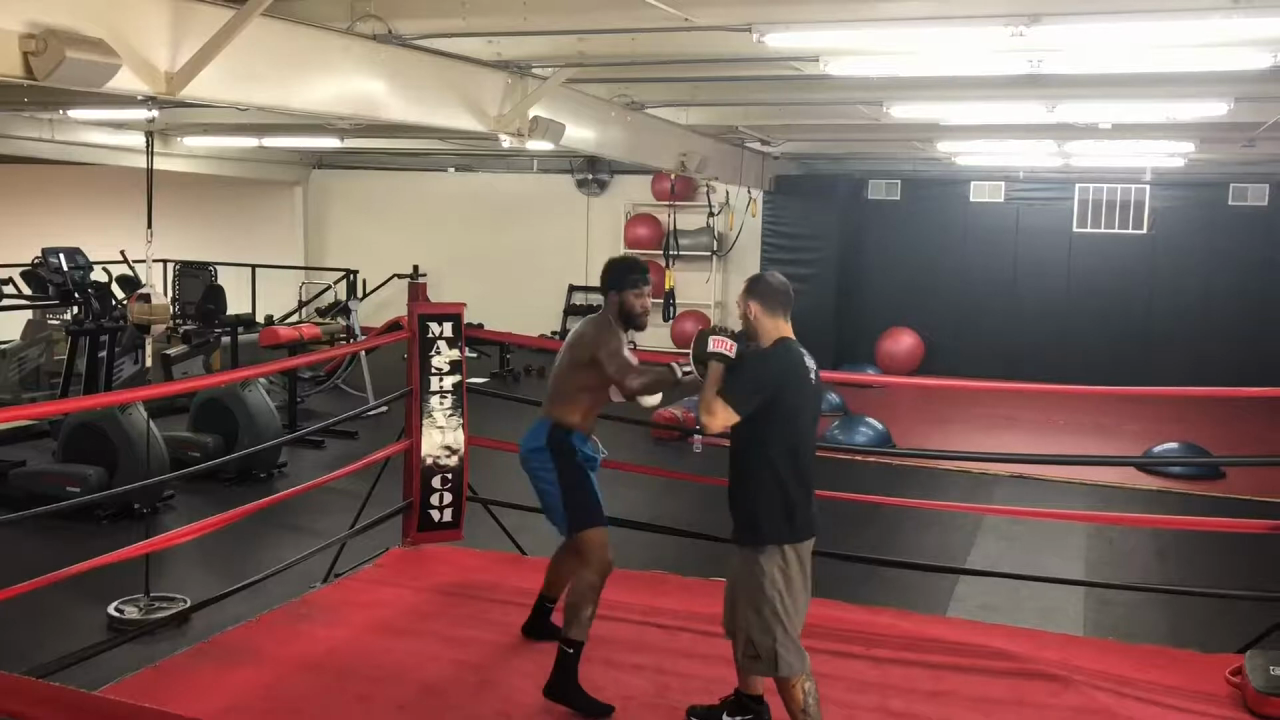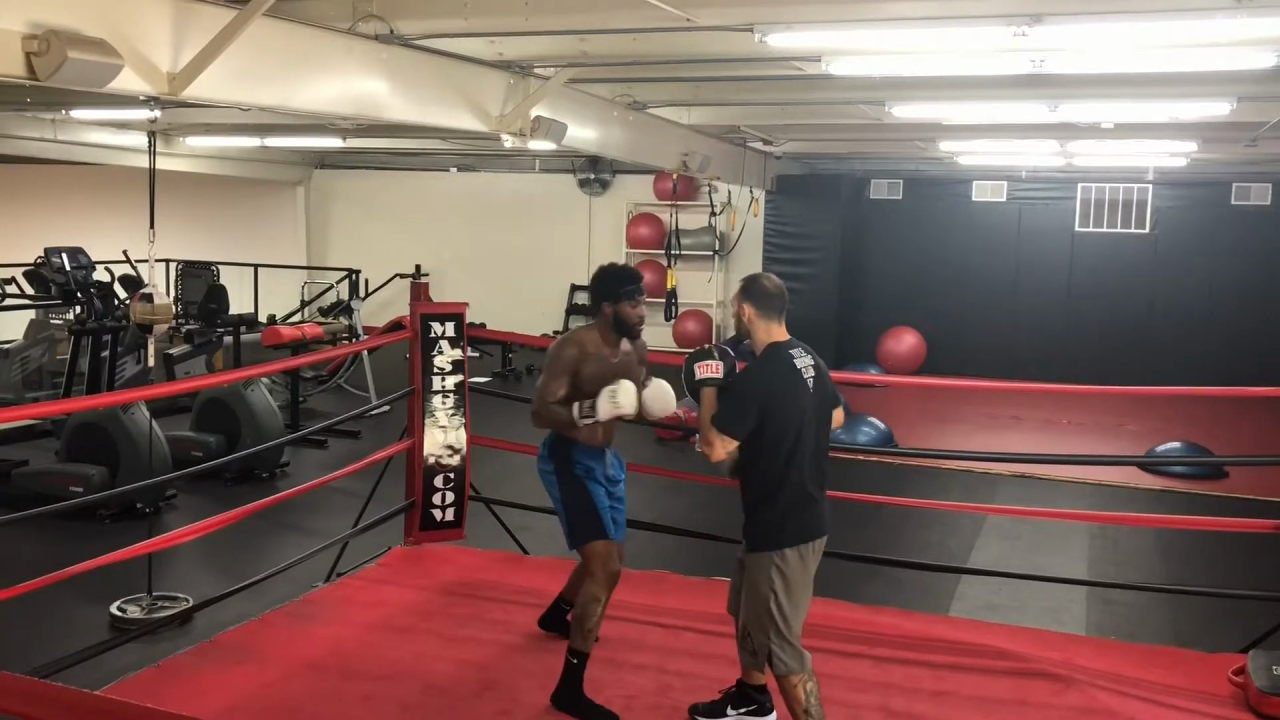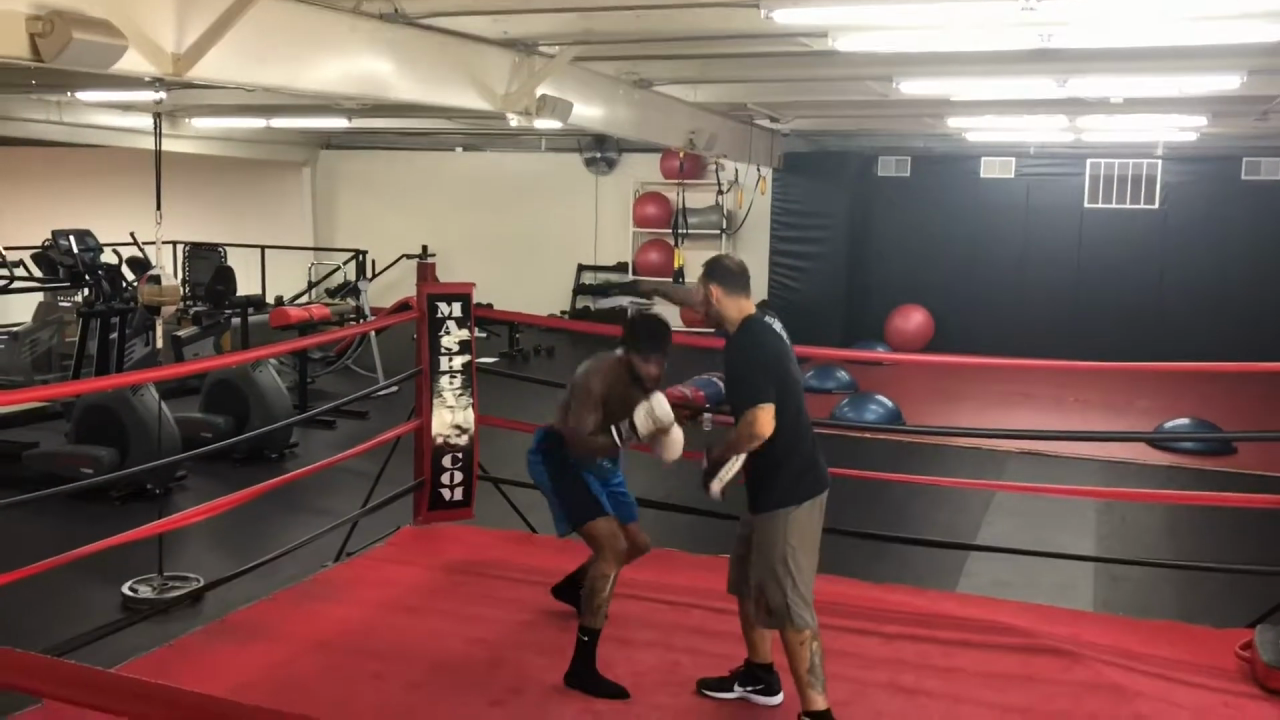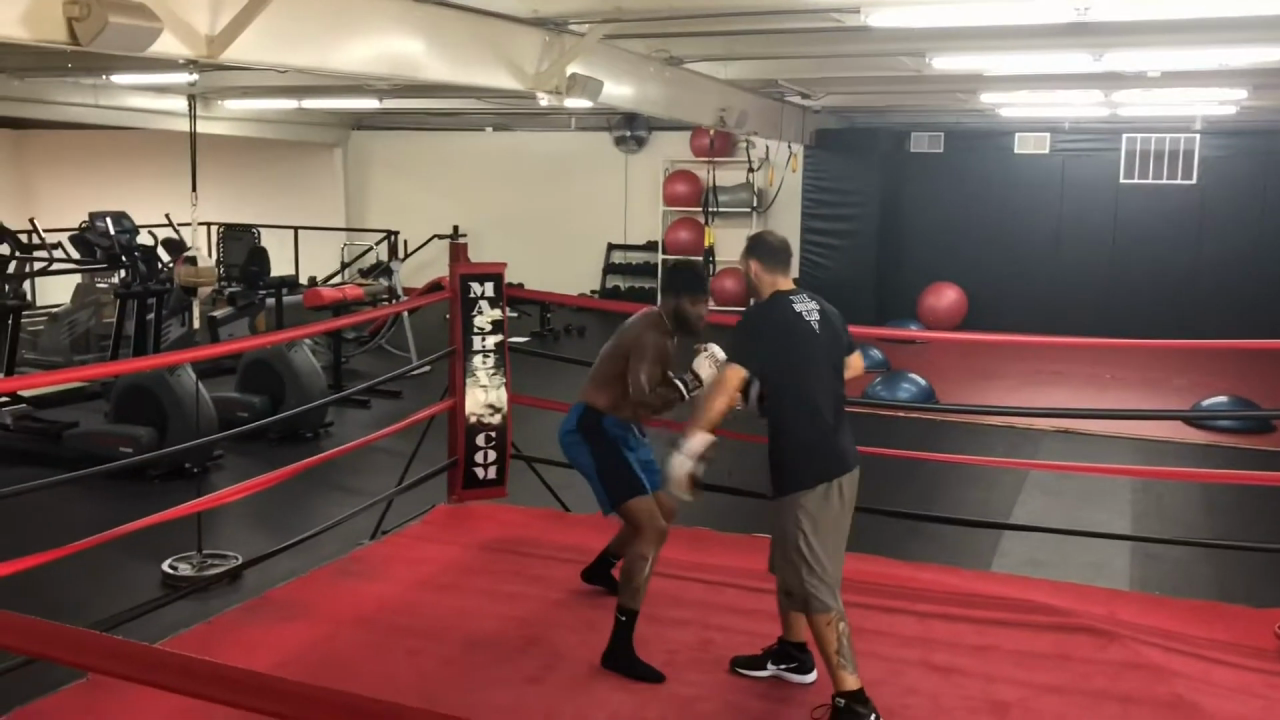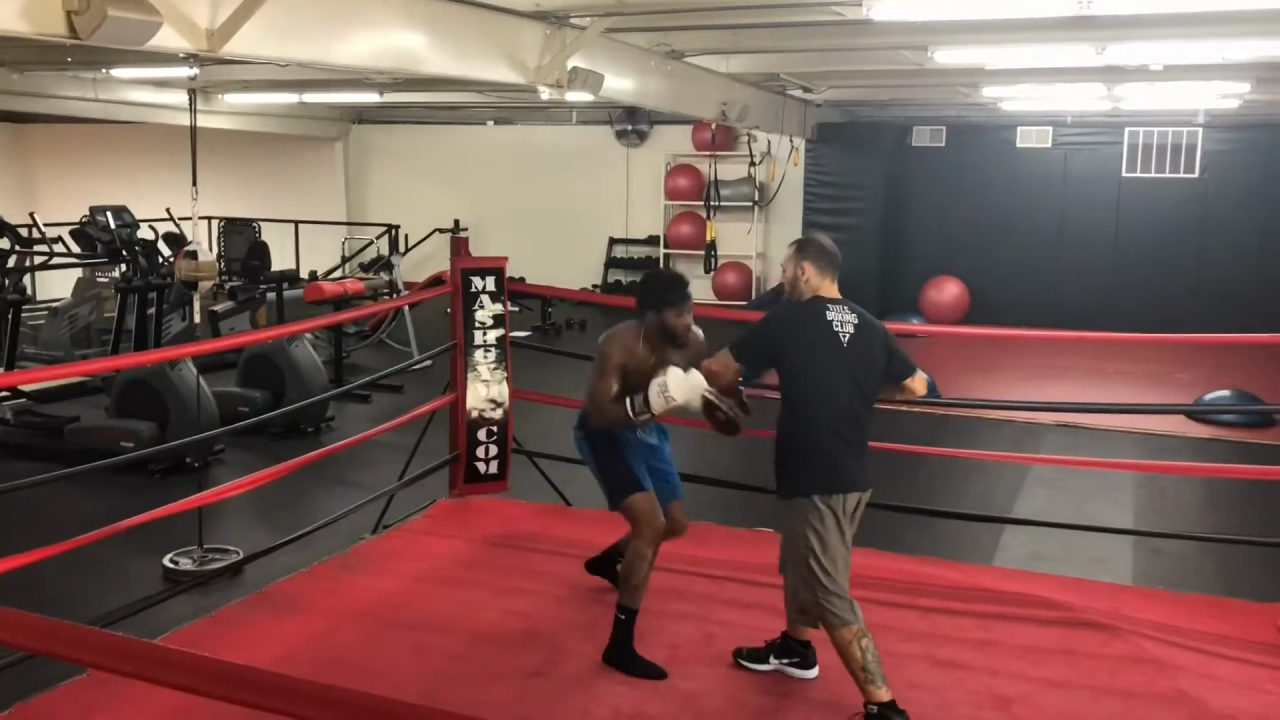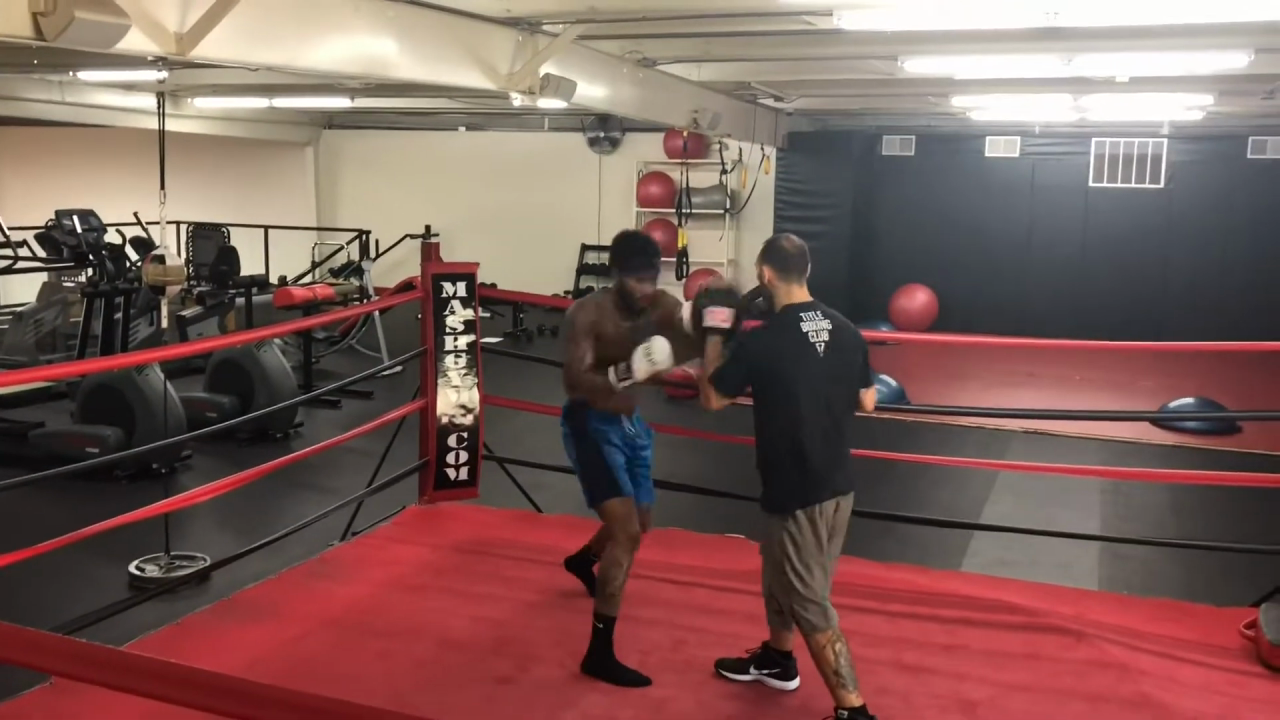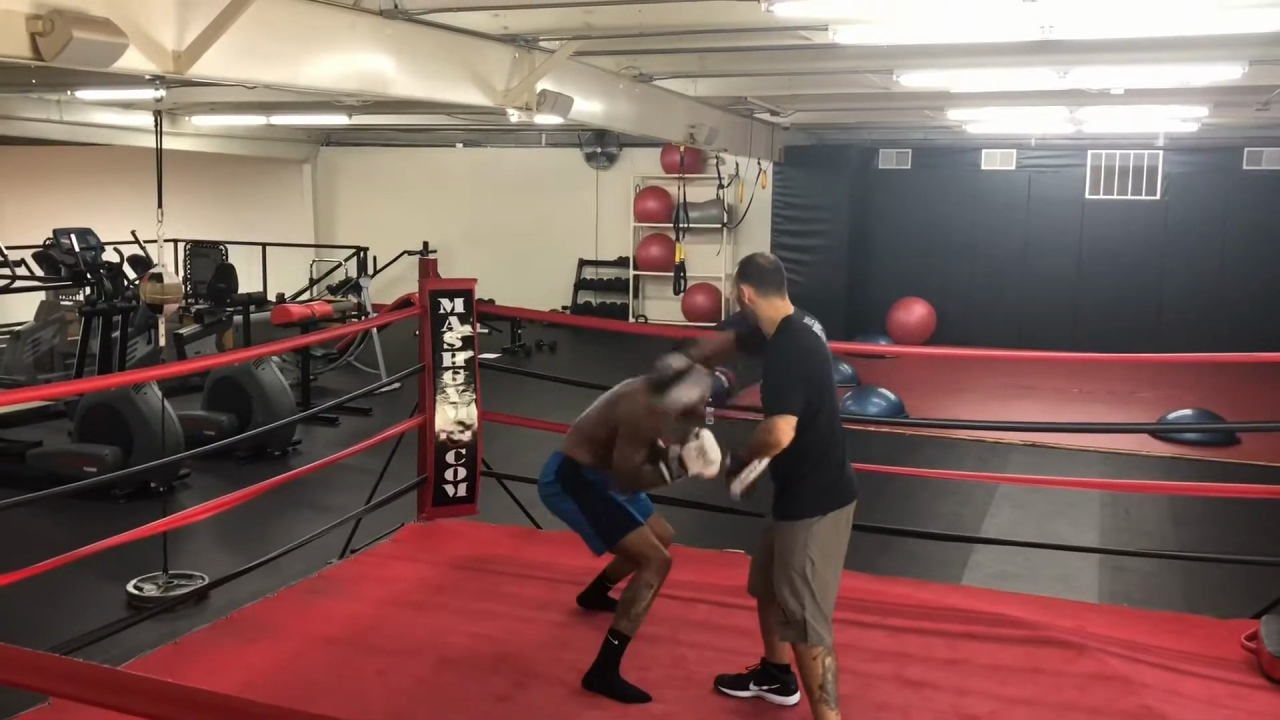
dt=0.7s
person 1, frame 1
left shoulder: (766, 363)
right shoulder: (801, 363)
left elbow: (712, 420)
left wrist: (717, 362)
right wrist: (734, 367)
left hip: (776, 527)
right hip: (782, 518)
left knee: (778, 641)
right knee: (742, 619)
person 1, frame 2
left shoulder: (757, 377)
right shoulder: (810, 362)
left elbow: (715, 448)
right elbow: (835, 418)
left wrist: (707, 386)
left hip: (782, 528)
right hip: (804, 516)
left knee: (779, 641)
right knee: (749, 613)
person 1, frame 3
left shoulder: (748, 346)
right shoulder: (760, 322)
left elbow: (760, 425)
right elbow: (699, 303)
left wrist: (720, 455)
right wrist: (653, 288)
left hip: (790, 490)
right hip: (776, 483)
left knee: (786, 603)
right knee: (747, 581)
right ankle: (759, 675)
person 1, frame 4
left shoulder: (763, 318)
right shoulder: (824, 310)
left elbow: (729, 383)
right elbow: (854, 367)
left wrist: (691, 442)
left hip: (809, 470)
right hip: (836, 458)
left knee: (814, 585)
right knee: (789, 564)
right ankle: (792, 654)
person 1, frame 5
left shoulder: (787, 321)
right shoulder: (871, 328)
left elbow: (722, 366)
right elbow: (917, 386)
left wrist: (704, 370)
left hip: (814, 481)
right hip: (853, 476)
left knee: (832, 596)
right knee: (800, 566)
right ankle: (794, 649)
person 1, frame 6
left shoulder: (761, 341)
right shoulder: (845, 330)
left elbow: (711, 399)
right elbow: (866, 401)
left wrist: (714, 334)
left hip: (797, 490)
right hip: (836, 482)
left knee: (807, 599)
right knee: (783, 578)
right ankle: (776, 659)
person 1, frame 7
left shoulder: (789, 351)
right shoulder: (795, 328)
left elbow: (778, 435)
right elbow: (729, 338)
left wrist: (746, 460)
right wrist: (690, 362)
left hip: (815, 500)
right hip: (803, 491)
left knee: (804, 614)
right knee: (768, 582)
right ankle: (776, 675)
person 2, frame 1
left shoulder: (598, 331)
right shoulder: (604, 334)
right elbow: (639, 383)
left wrist: (625, 388)
right wrist: (689, 371)
left hip: (558, 444)
right hip: (557, 448)
left knee: (579, 543)
right knee: (597, 559)
left ankle: (539, 620)
right ankle: (564, 679)
person 2, frame 2
left shoulder: (635, 347)
right shoulder: (572, 348)
left elbow: (644, 403)
right elbow: (541, 414)
left wrist: (655, 399)
right wrist: (591, 409)
left hip: (604, 459)
right hip: (570, 462)
left knee: (606, 559)
right knee: (605, 569)
left ankle: (556, 615)
person 2, frame 3
left shoulder: (647, 375)
right shoulder: (599, 376)
left elbow: (629, 418)
right elbow: (580, 445)
left wrist: (661, 429)
right wrist: (632, 429)
left hip: (595, 456)
right hip: (558, 455)
left knee: (636, 542)
right knee: (611, 545)
left ankle: (572, 587)
right ankle: (581, 668)
person 2, frame 4
left shoulder: (662, 328)
right shoulder: (650, 333)
left elbow: (651, 387)
right elbow: (644, 402)
left wrist: (695, 377)
right wrist: (693, 379)
left hip: (618, 428)
right hip: (593, 430)
left knee: (664, 509)
right knee: (652, 529)
left ankle: (599, 569)
right ankle: (619, 649)
person 2, frame 5
left shoulder: (693, 343)
right shoulder: (617, 344)
left elbow: (689, 387)
right elbow: (598, 414)
left wrist: (694, 393)
right wrist: (648, 402)
left hip: (649, 432)
right hip: (606, 434)
left knee: (676, 524)
right knee: (652, 526)
left ankle: (608, 561)
right ankle: (620, 647)
person 2, frame 6
left shoulder: (664, 306)
right shoulder: (587, 312)
left elbow: (694, 352)
right elbow: (577, 384)
left wrist: (692, 340)
right wrist: (632, 369)
left hip: (629, 424)
right hip: (590, 425)
left knee: (638, 520)
right knee: (628, 533)
left ankle: (581, 561)
right ankle: (599, 655)
person 2, frame 7
left shoulder: (652, 393)
right shoulder: (641, 408)
left elbow: (645, 450)
right elbow: (628, 479)
left wrist: (680, 451)
right wrist: (681, 465)
left hip: (593, 472)
right hip: (571, 481)
left knee: (659, 538)
right knee: (654, 563)
left ankle: (593, 594)
right ankle: (602, 674)
